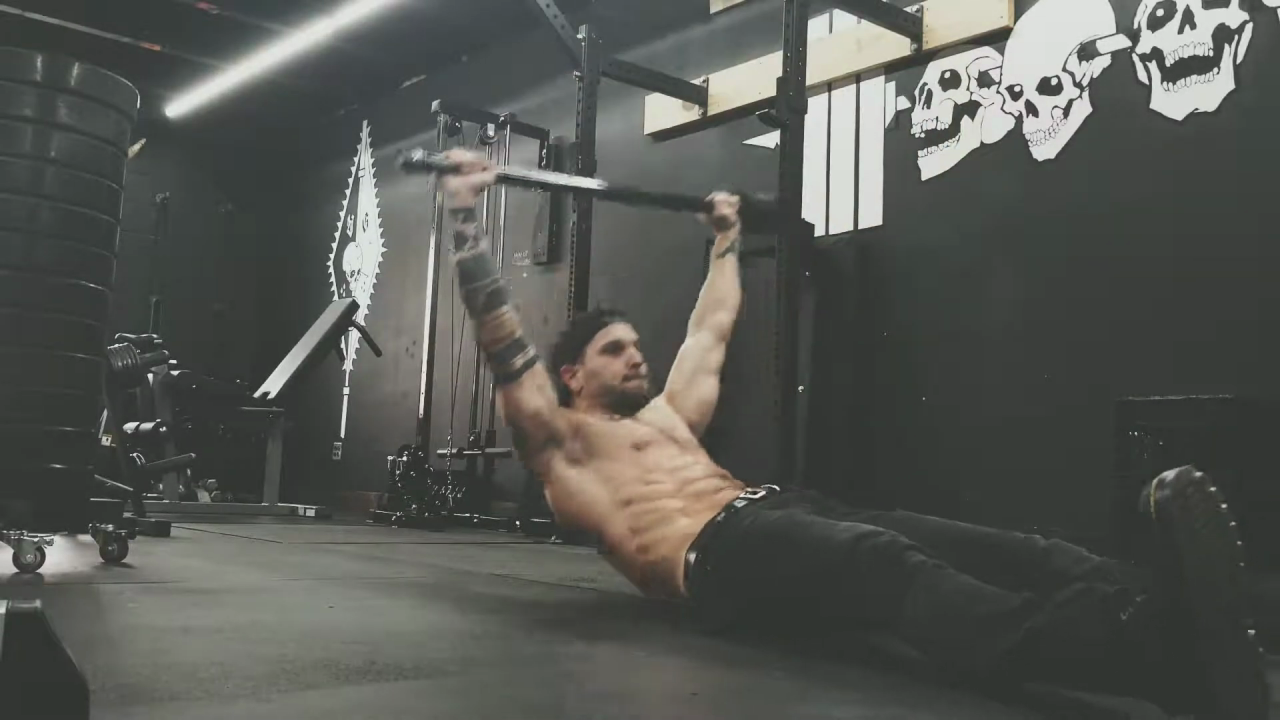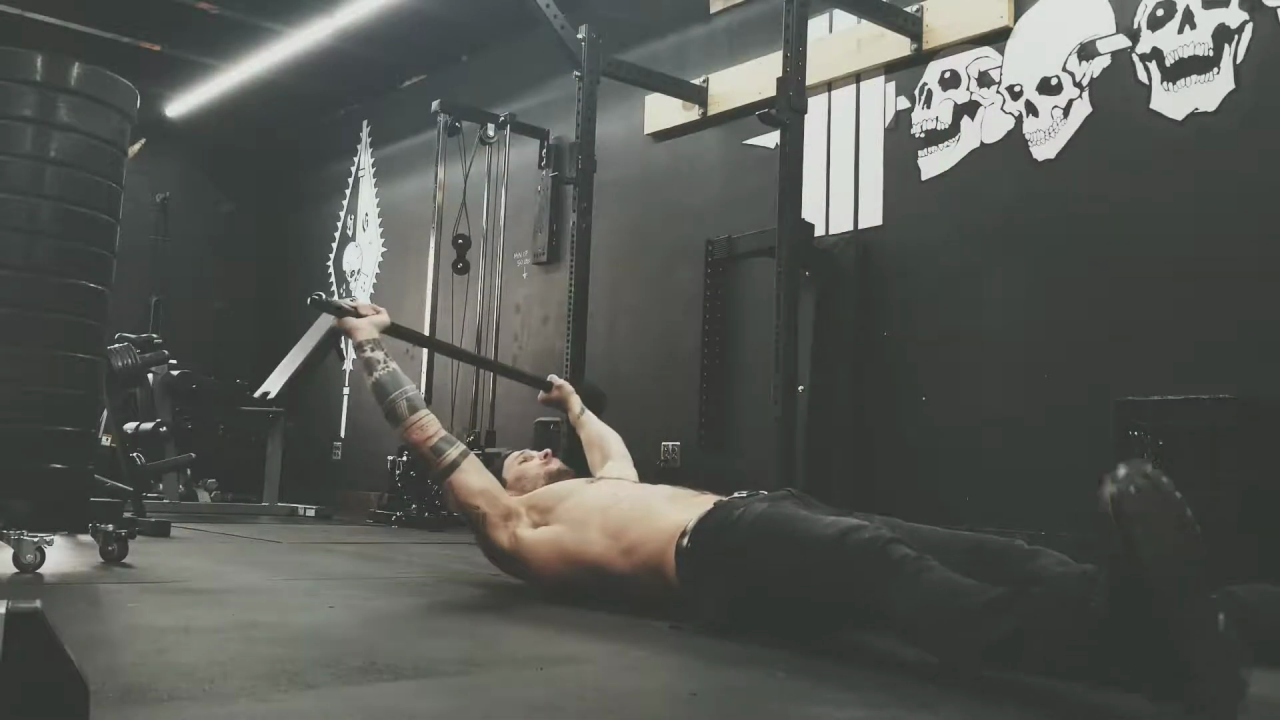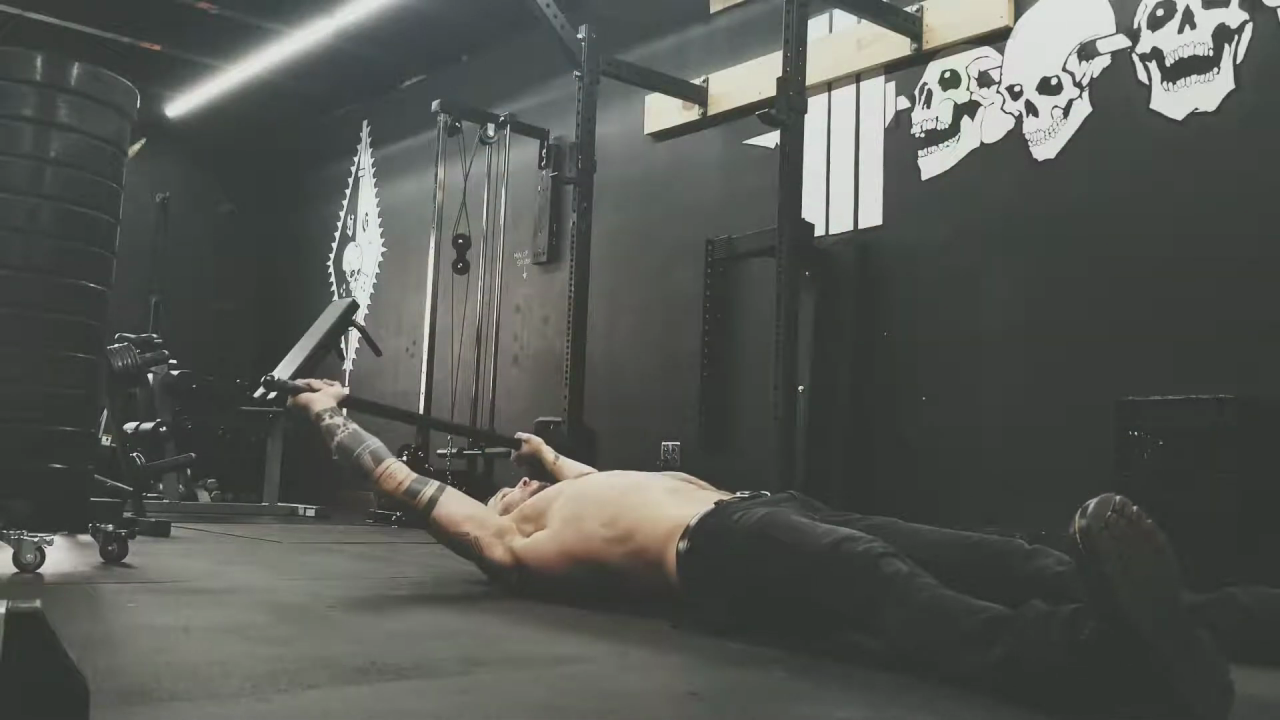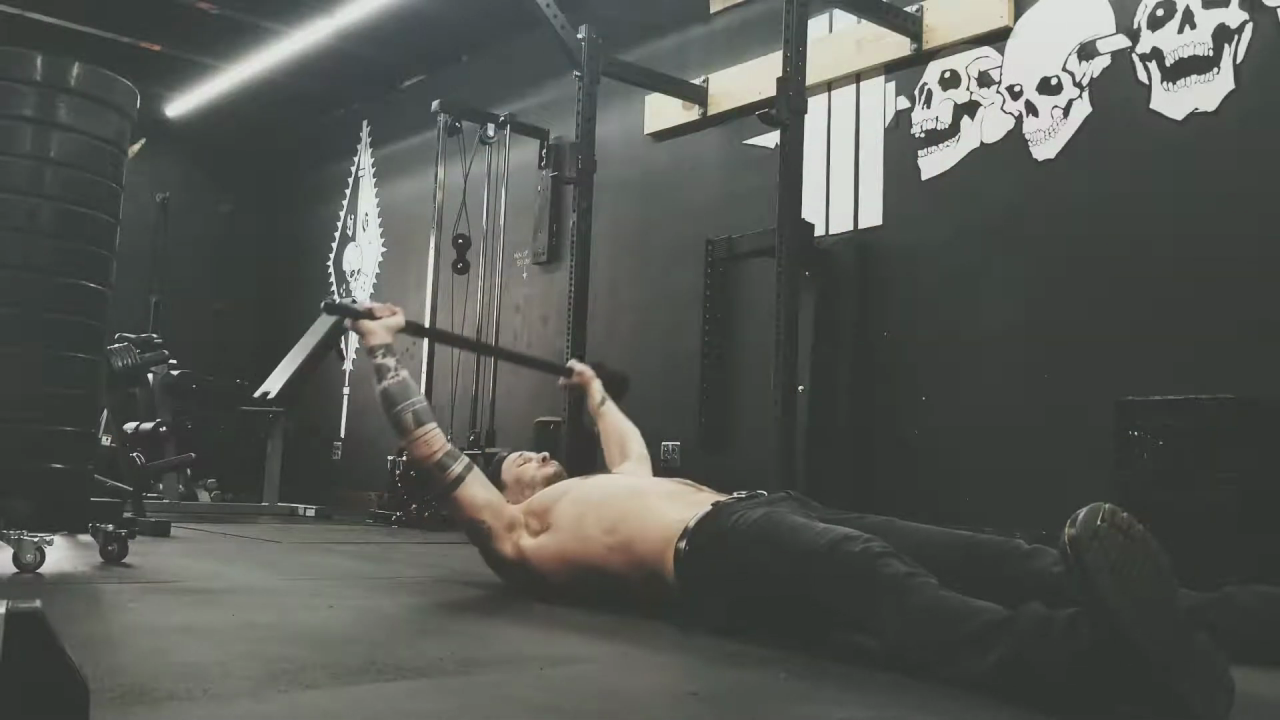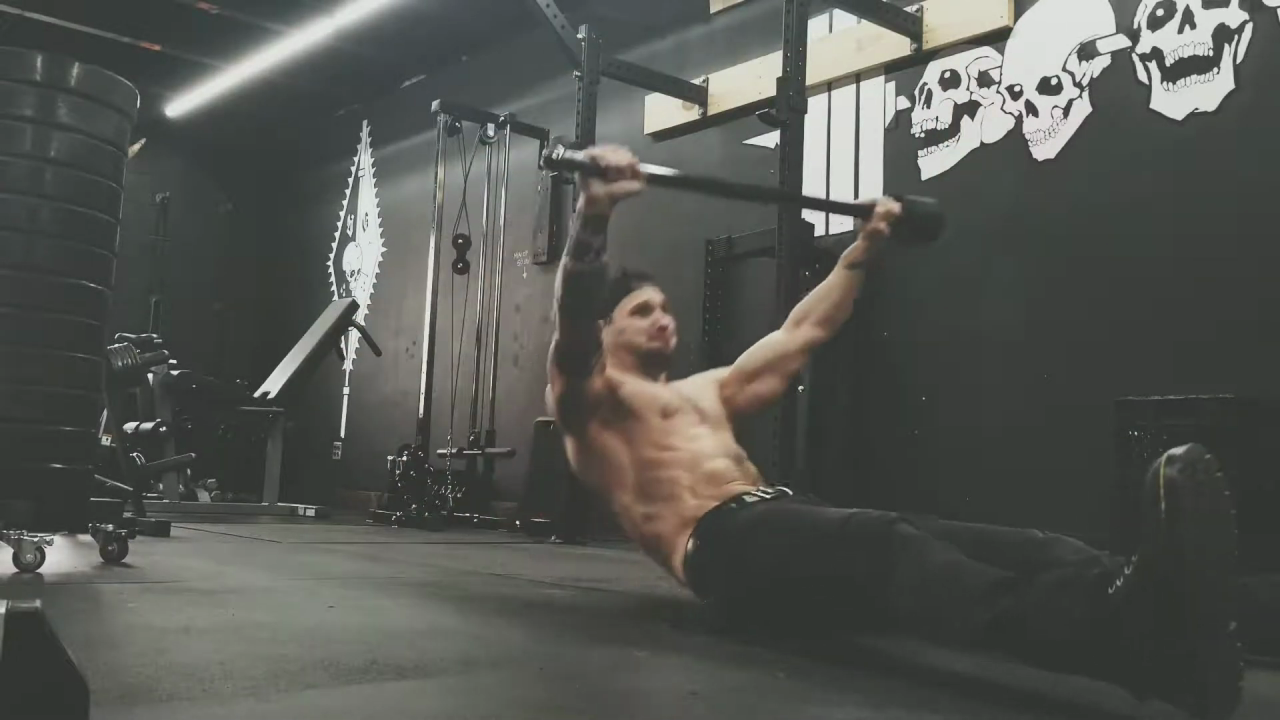
dt=0.5s
person 1, frame 1
left shoulder: (664, 415)
right shoulder: (561, 441)
left elbow: (710, 331)
right elbow: (503, 345)
left wrist: (727, 239)
right wrist: (465, 207)
left hip: (778, 511)
right hip: (717, 555)
left knee: (980, 550)
right knee: (885, 566)
left ankle: (1166, 620)
right ankle: (1136, 636)
person 1, frame 2
left shoulder: (597, 492)
right shoulder: (517, 530)
left elbow: (620, 455)
right elbow: (438, 448)
left wrist: (575, 406)
right wrist: (374, 349)
left hip: (759, 512)
right hip: (717, 550)
left knee: (988, 555)
right knee: (890, 572)
left ankle: (1160, 617)
right ankle: (1123, 625)
person 1, frame 3
left shoulder: (561, 499)
right shoulder: (511, 540)
right elbow: (413, 487)
left wrist: (546, 453)
right wrist: (333, 418)
left hip: (756, 509)
right hip: (713, 548)
left knee: (987, 558)
right knee: (891, 589)
left ankle: (1175, 617)
person 1, frame 4
left shoulder: (607, 491)
right shoulder: (516, 535)
left elbow: (633, 456)
right elbow: (436, 457)
left wrist: (593, 390)
right wrist: (383, 355)
left hip: (761, 511)
right hip: (713, 550)
left knee: (983, 557)
right knee: (885, 587)
left ankle: (1172, 621)
person 1, frame 5
left shoulder: (706, 393)
right shoulder: (591, 404)
left elbow: (807, 331)
right elbow: (575, 332)
left wrist: (864, 245)
right wrist: (594, 206)
left hip: (786, 519)
right hip: (730, 548)
left knee: (1010, 545)
right knee: (887, 544)
left ankle: (1171, 618)
right ankle: (1118, 625)
